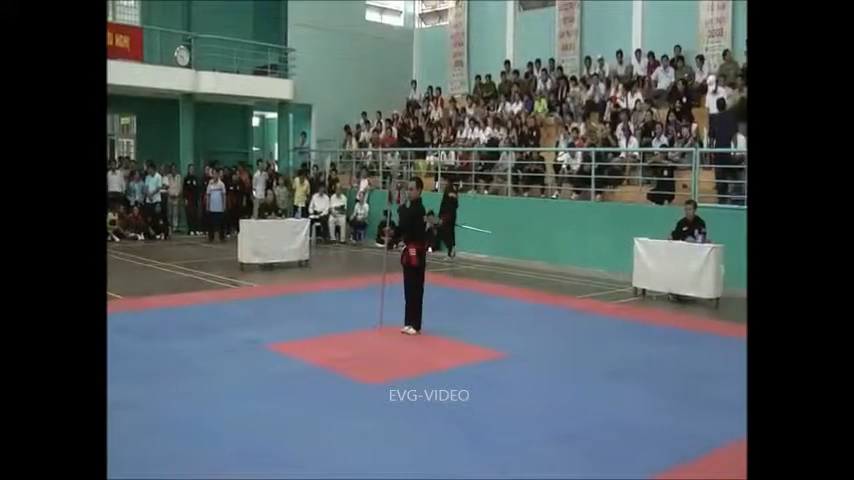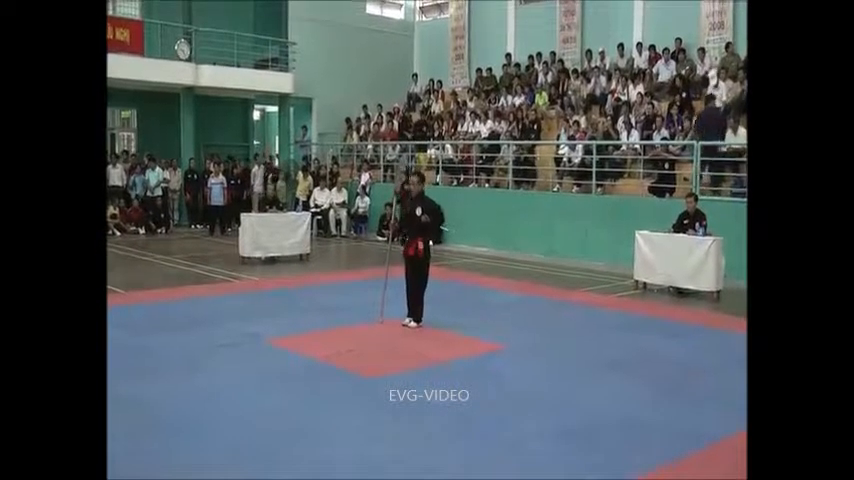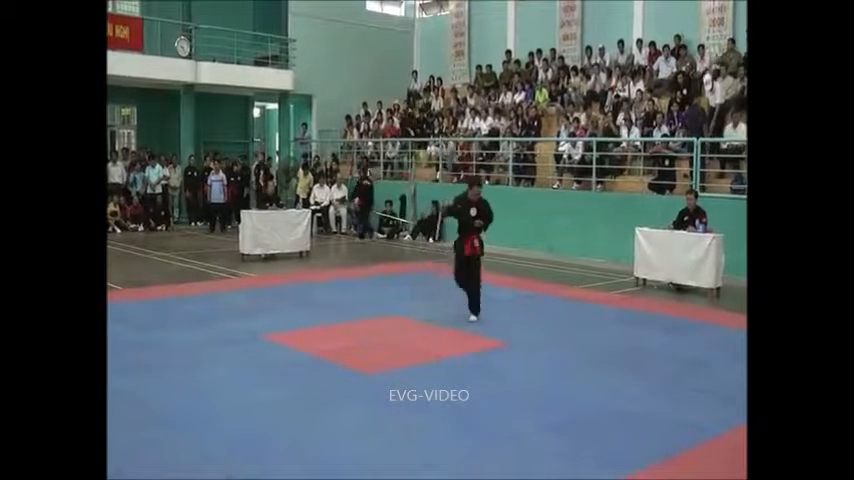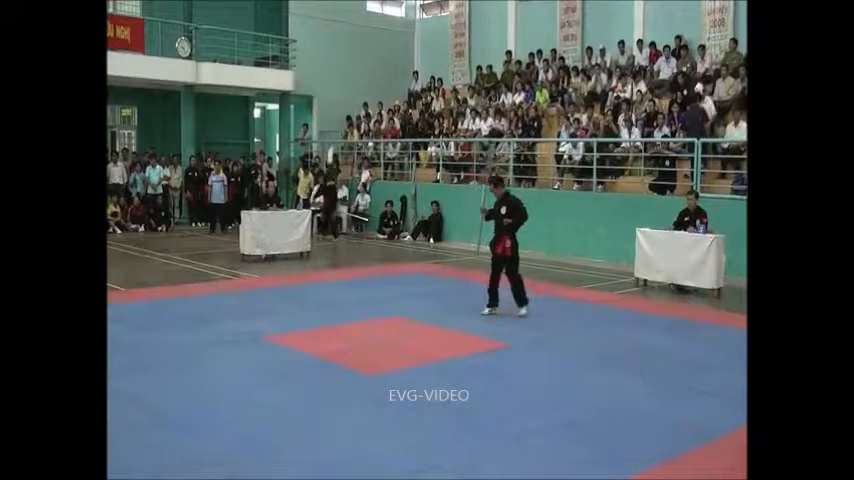
dt=1s
person 1, frame 1
left shoulder: (418, 209)
right shoulder: (410, 209)
right wrist: (393, 233)
left hip: (416, 252)
right hip: (410, 250)
left knee: (415, 288)
right knee: (409, 288)
left ankle: (415, 324)
right ankle: (409, 322)
person 1, frame 2
left shoulder: (429, 204)
right shoulder: (408, 203)
left elbow: (440, 219)
left wrist: (428, 221)
right wrist: (398, 226)
left hip: (421, 246)
right hip: (410, 245)
left knee: (419, 283)
right knee: (410, 282)
left ankle: (417, 318)
right ankle: (411, 315)
person 1, frame 3
left shoulder: (483, 203)
right shoulder: (459, 200)
left elbow: (489, 218)
right elbow: (453, 212)
left wrist: (483, 224)
right wrist: (445, 210)
left hip: (474, 242)
right hip: (461, 241)
left knee: (474, 279)
right knee: (459, 275)
left ankle: (474, 311)
right ankle: (472, 299)
person 1, frame 4
left shoulder: (514, 201)
right shoulder: (498, 202)
left elbow: (524, 216)
left wrist: (512, 222)
right wrist: (487, 213)
left hip: (508, 241)
right hip: (497, 240)
left knee: (513, 274)
right knee: (494, 274)
left ankle: (522, 305)
right ankle: (491, 305)
